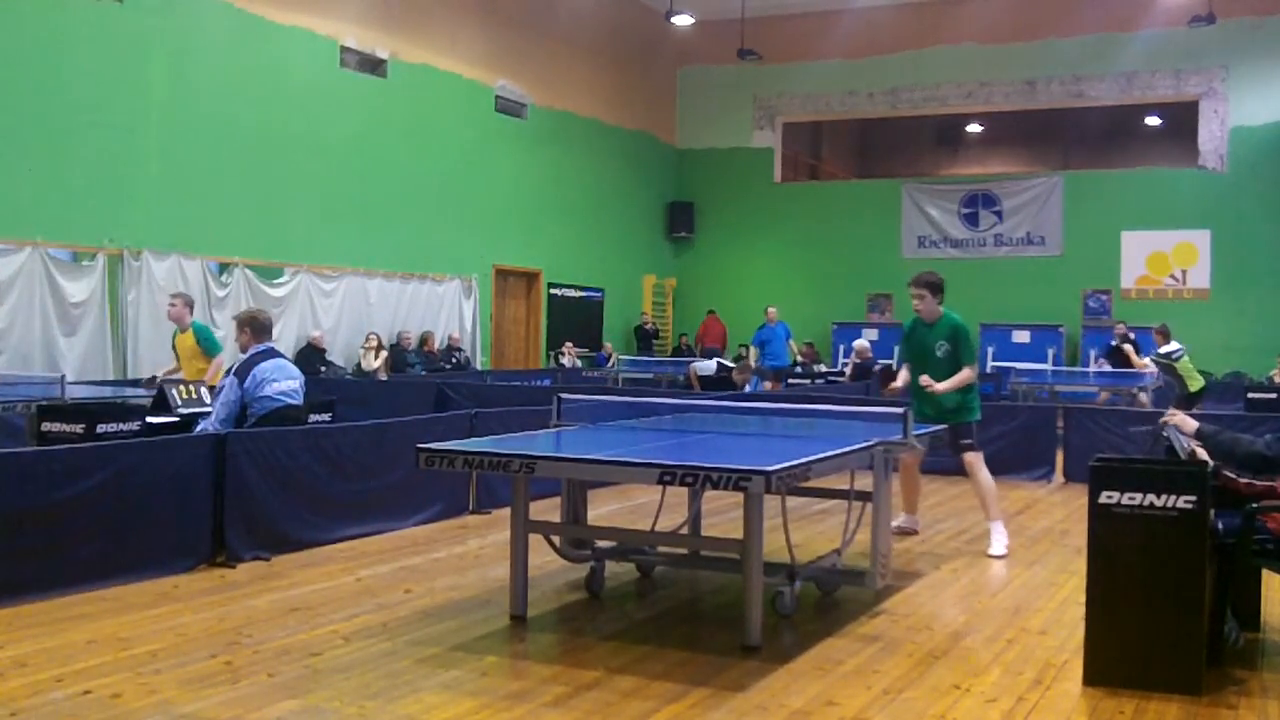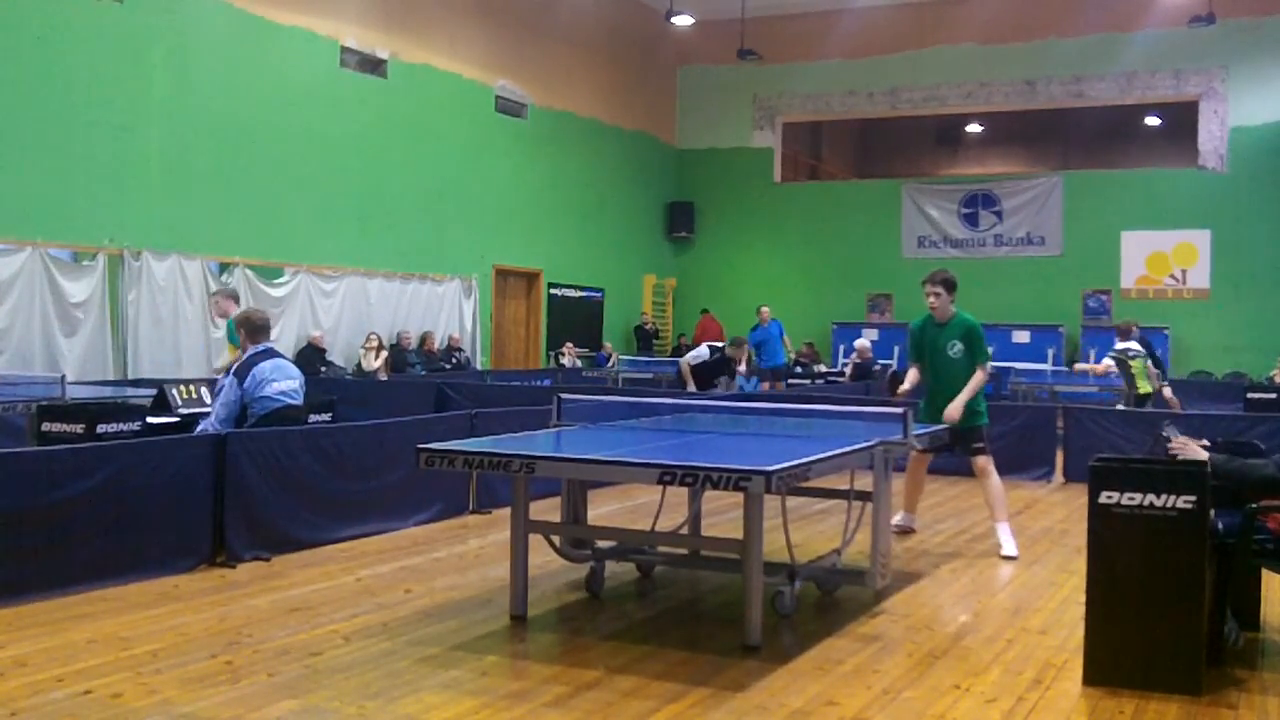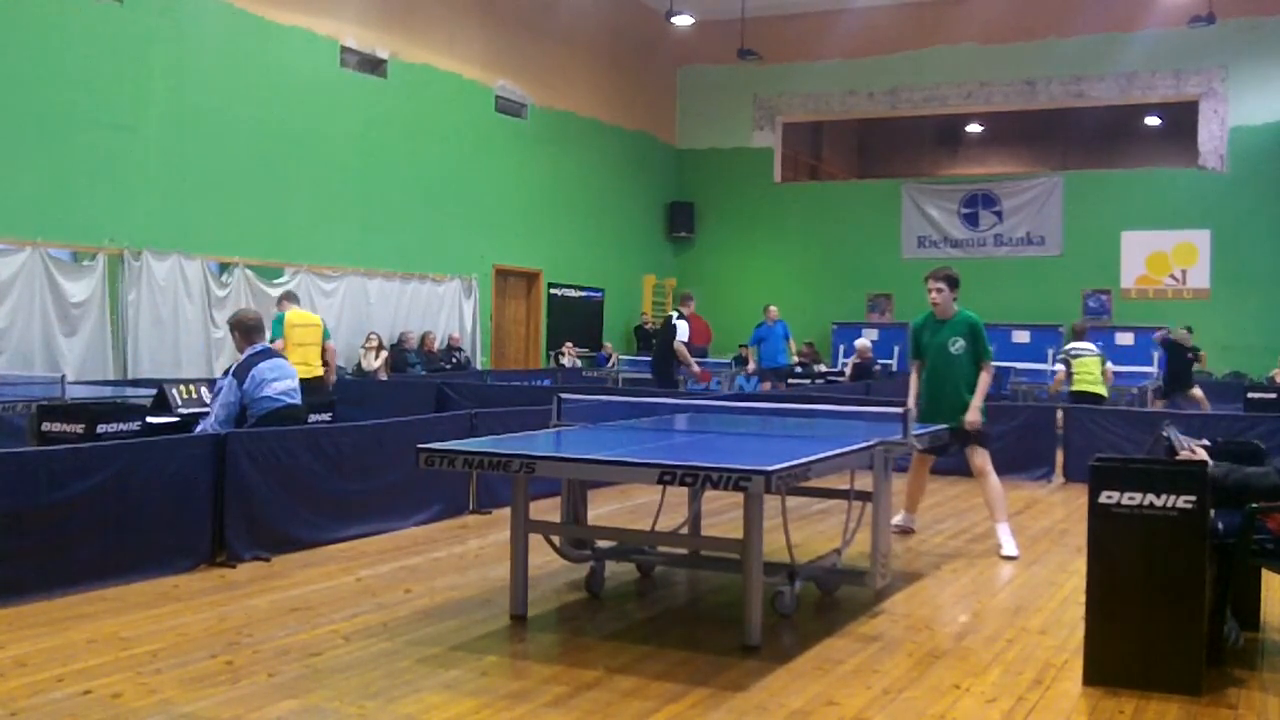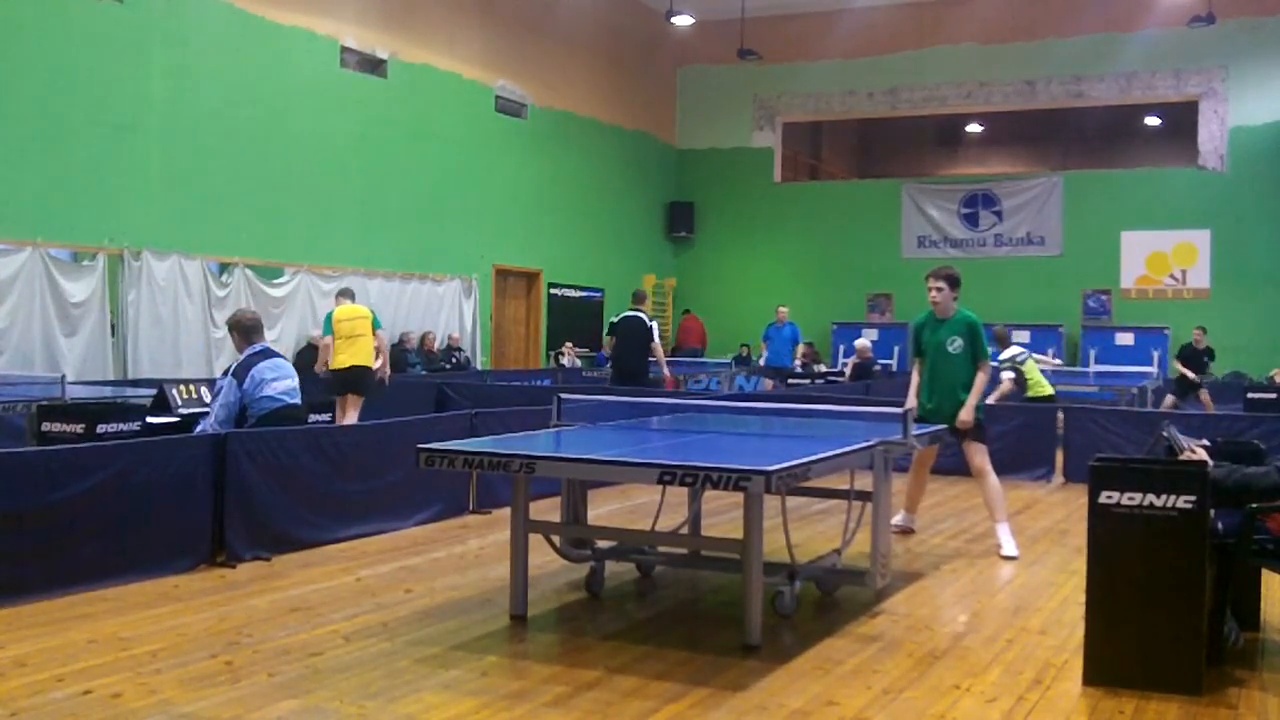
dt=0.4s
person 1, frame 1
left shoulder: (956, 326)
right shoulder: (910, 328)
left elbow: (970, 372)
right elbow: (908, 366)
left wrist: (941, 386)
right wrist: (899, 383)
left hip: (960, 408)
right hip: (924, 407)
left knee: (974, 462)
right knee: (907, 460)
left ankle: (998, 534)
right ankle: (909, 519)
person 1, frame 2
left shoulder: (969, 326)
right shoulder: (918, 328)
left elbow: (982, 371)
right elbow: (917, 366)
left wrist: (959, 402)
right wrist: (906, 385)
left hip: (968, 411)
right hip: (932, 409)
left knee: (984, 466)
right knee: (915, 462)
left ankle: (1005, 535)
right ankle: (907, 518)
person 1, frame 3
left shoulder: (970, 323)
right shoulder: (920, 326)
left elbow: (987, 369)
left wrist: (975, 406)
right wrist: (912, 400)
left hip: (965, 411)
right hip: (930, 411)
left knee: (982, 467)
right knee: (919, 463)
left ankle: (1004, 535)
right ankle: (907, 518)
person 1, frame 4
left shoulder: (969, 323)
right shoulder: (921, 325)
left elbow: (984, 368)
left wrist: (970, 405)
right wrist: (912, 396)
left hip: (963, 409)
right hip: (930, 408)
left knee: (981, 467)
right knee: (919, 463)
left ankle: (1004, 534)
right ankle: (907, 518)
